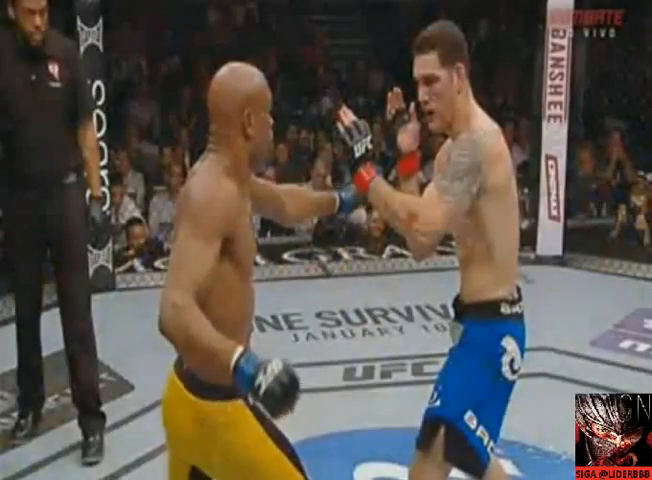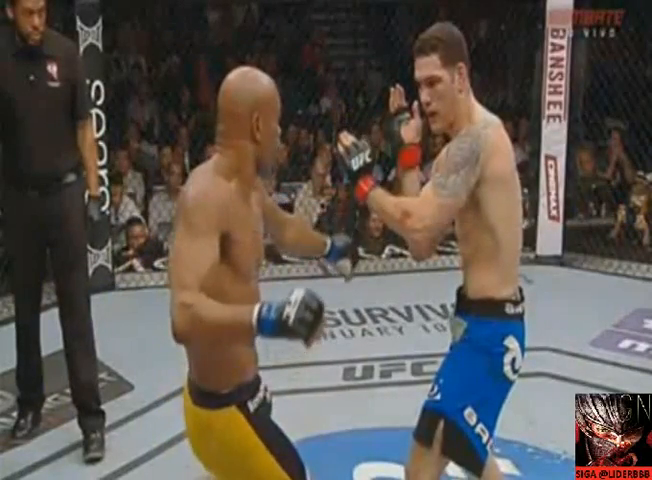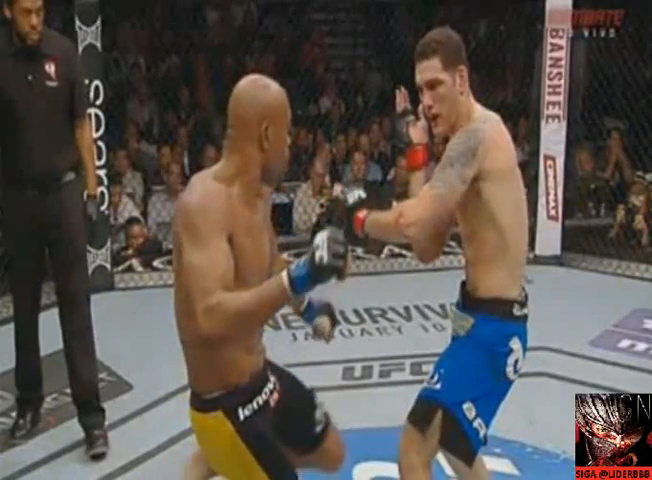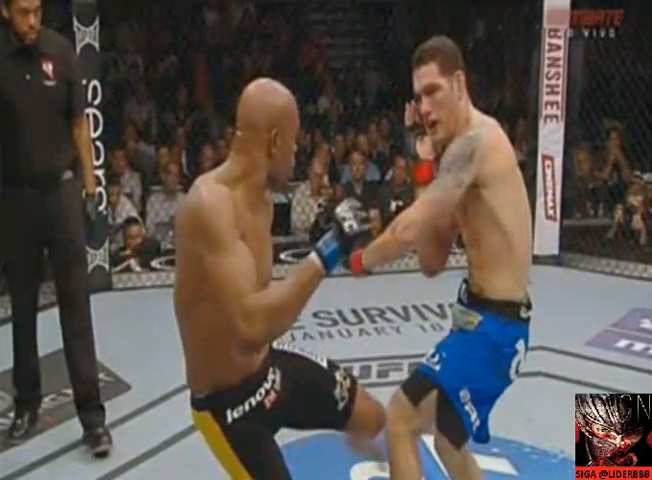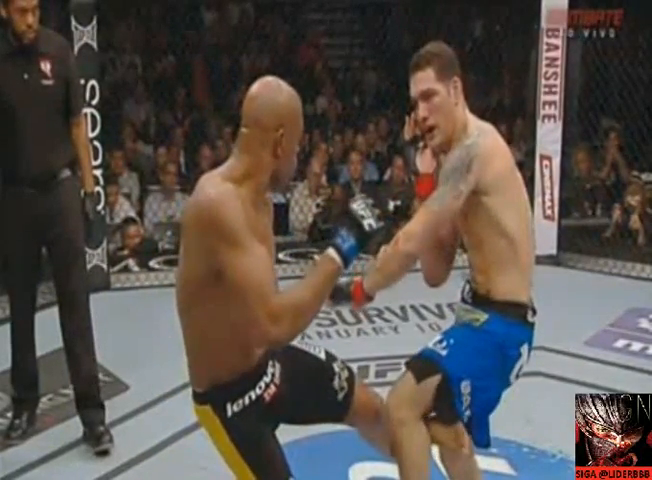
dt=1s
person 1, frame 1
left shoulder: (66, 52)
left elbow: (85, 127)
left wrist: (95, 192)
left hip: (65, 192)
left knee: (77, 308)
left ankle: (91, 417)
person 1, frame 2
left shoulder: (66, 52)
left elbow: (84, 126)
left wrist: (94, 191)
left hip: (64, 191)
left knee: (76, 307)
left ankle: (90, 415)
person 1, frame 3
left shoulder: (64, 51)
left elbow: (81, 124)
left wrist: (92, 188)
left hip: (63, 190)
left knee: (76, 303)
left ankle: (91, 414)
person 1, frame 4
left shoulder: (61, 50)
left elbow: (79, 123)
left wrist: (90, 186)
left hip: (62, 190)
left knee: (75, 302)
left ankle: (91, 411)
person 1, frame 5
left shoulder: (58, 49)
left elbow: (76, 122)
left wrist: (88, 186)
left hip: (60, 189)
left knee: (75, 301)
left ankle: (91, 409)
person 2, frame 1
left shoulder: (477, 142)
right shoulder: (453, 148)
left elbow: (424, 228)
right elbow: (421, 244)
left wrist: (364, 168)
right wrist: (407, 158)
left hip: (490, 328)
right hip: (485, 322)
person 2, frame 2
left shoulder: (478, 137)
right shoulder: (455, 150)
left elbow: (419, 223)
right elbow: (422, 245)
left wrist: (363, 181)
right wrist: (409, 153)
left hip: (489, 328)
right hip: (485, 321)
person 2, frame 3
left shoulder: (476, 135)
right shoulder: (465, 145)
left elbow: (411, 223)
right elbow: (427, 249)
left wrist: (361, 216)
right wrist: (417, 155)
left hip: (490, 326)
right hip: (484, 317)
right knee: (454, 443)
person 2, frame 4
left shoulder: (475, 140)
right shoulder: (463, 152)
left elbow: (408, 229)
right elbow: (432, 262)
left wrist: (359, 260)
left hip: (493, 326)
right hip: (488, 317)
left knee: (399, 423)
right knee: (451, 444)
person 2, frame 5
left shoulder: (474, 147)
right shoulder: (459, 161)
left elbow: (410, 242)
right elbow: (435, 273)
left wrist: (360, 289)
left hip: (498, 324)
right hip: (488, 316)
left knee: (401, 407)
person 3, frame 1
left shoulder: (230, 178)
right shoulder: (212, 193)
left elbow: (284, 204)
right elbow: (174, 312)
left wrist: (340, 201)
right wrist: (245, 366)
right hip: (215, 406)
person 3, frame 2
left shoulder: (247, 186)
right shoulder: (206, 195)
left elbow: (282, 228)
right elbow: (184, 315)
left wrist: (331, 247)
right wrist: (266, 318)
left hip: (238, 392)
right hip: (223, 407)
person 3, frame 3
left shoulder: (259, 194)
right shoulder: (204, 201)
right elbow: (210, 320)
left wrist: (306, 307)
right wrist: (299, 277)
left hip: (262, 376)
right hip: (225, 403)
person 3, frame 4
left shoulder: (259, 198)
right shoulder: (209, 205)
right elbow: (250, 324)
right wrist: (327, 253)
left hip: (269, 365)
right hip: (228, 400)
left knee: (372, 418)
left ankle: (359, 442)
person 3, frame 5
left shoulder: (258, 196)
right shoulder: (217, 203)
right elbow: (275, 324)
right wrist: (342, 249)
left hip: (269, 361)
right hip: (229, 394)
left knee: (371, 410)
